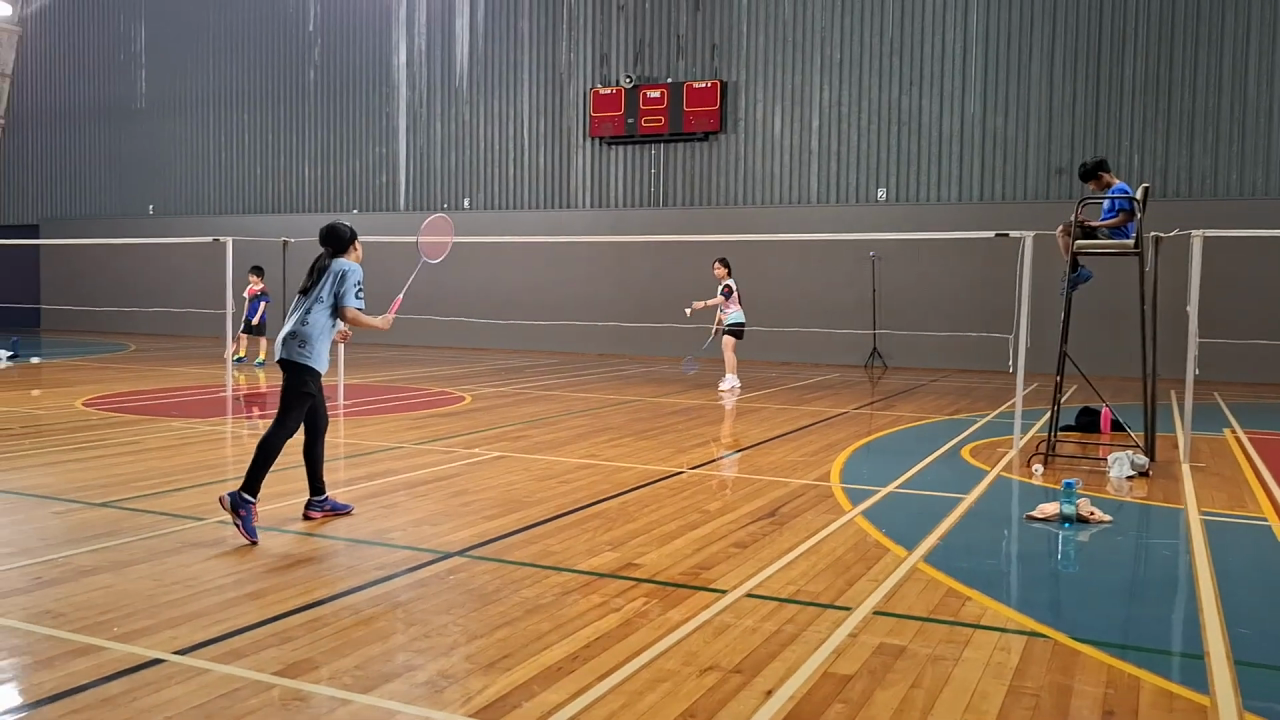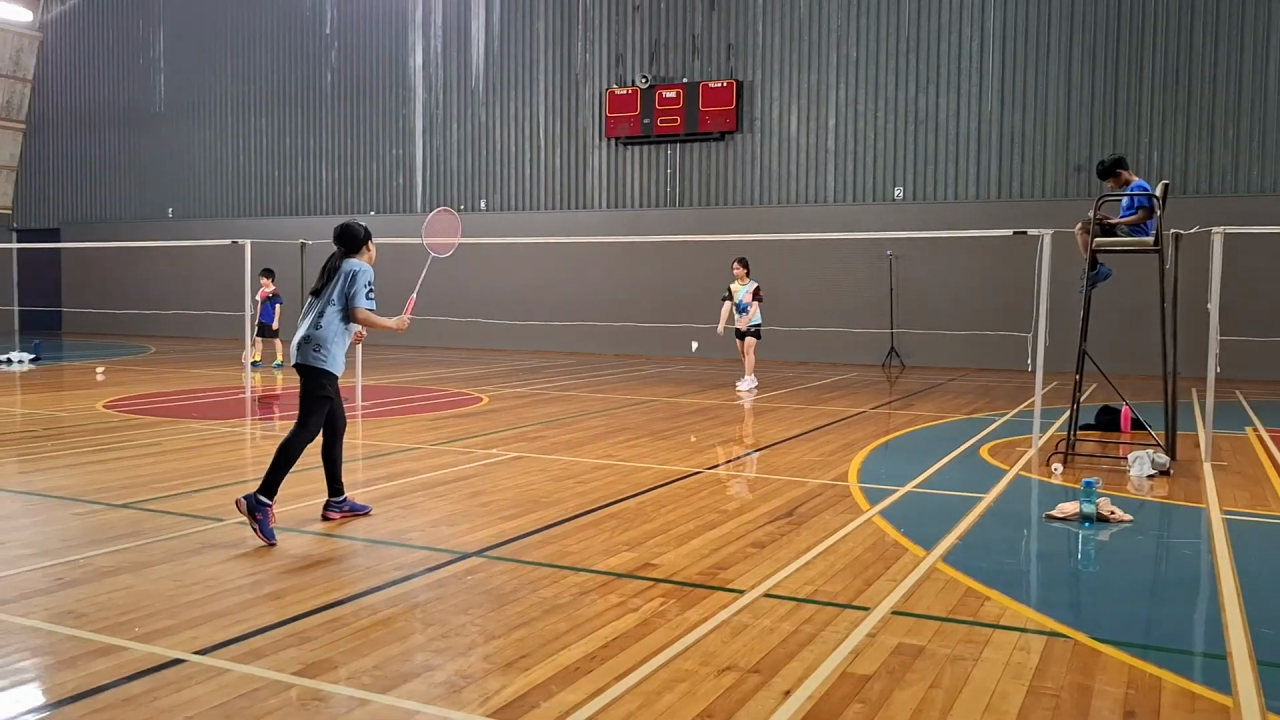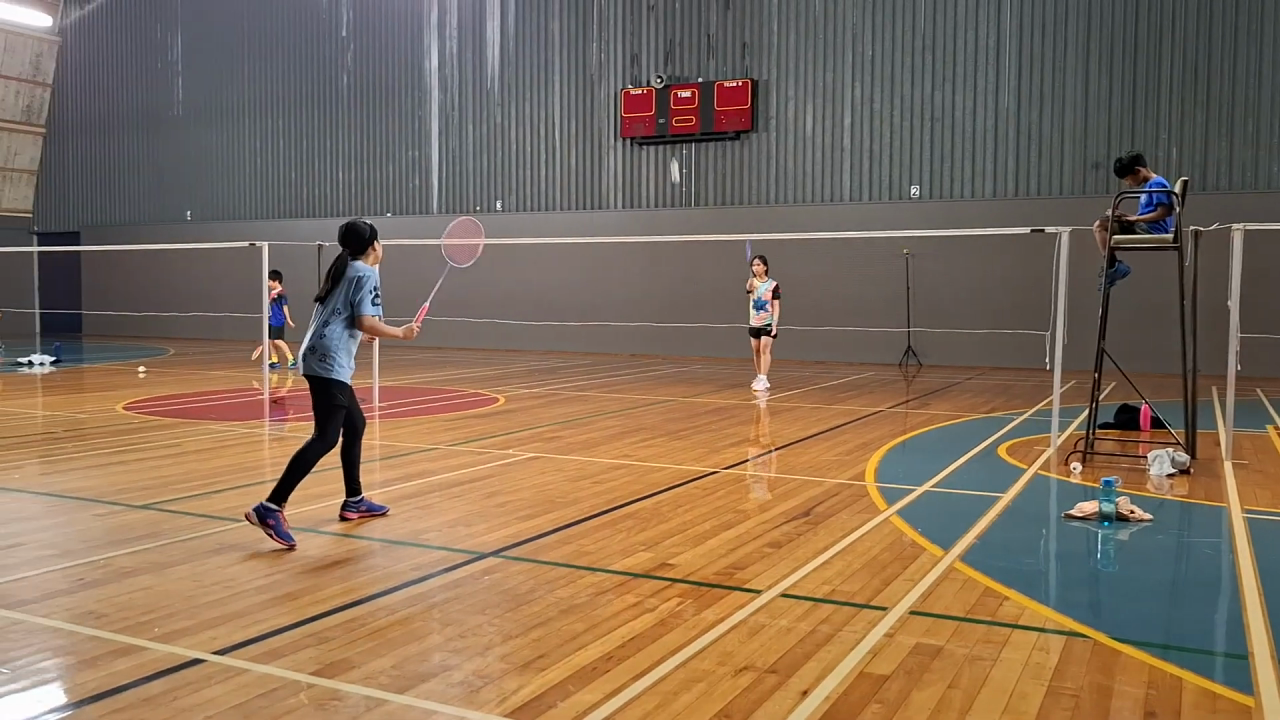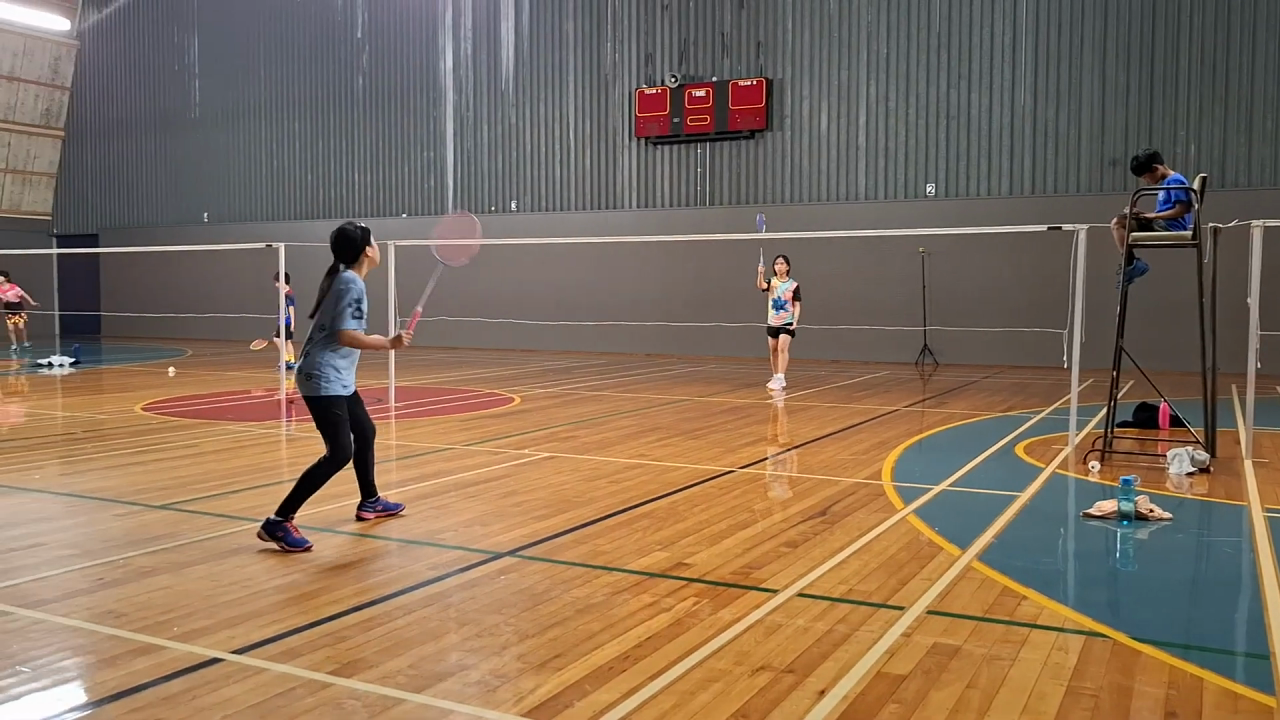
dt=0.2s
person 1, frame 1
left shoulder: (323, 268)
right shoulder: (350, 268)
right elbow: (348, 314)
left wrist: (332, 333)
right wrist: (379, 322)
left hip: (297, 349)
right hip: (305, 352)
left knee: (317, 424)
right knee: (286, 424)
left ankle: (318, 500)
right ankle: (244, 498)
person 1, frame 2
left shoulder: (336, 269)
right shoulder: (361, 269)
right elbow: (360, 314)
left wrist: (347, 335)
right wrist: (393, 323)
left hip: (312, 352)
right hip: (321, 355)
left knee: (336, 425)
right knee: (307, 428)
left ankle: (336, 501)
right ankle: (260, 500)
person 1, frame 3
left shoulder: (343, 272)
right shoulder: (366, 273)
right elbow: (366, 322)
left wrist: (358, 336)
right wrist: (400, 332)
left hip: (325, 360)
right hip: (330, 362)
left knee: (355, 425)
right knee: (326, 438)
left ankle: (354, 501)
right ankle: (270, 507)
person 1, frame 4
left shoulder: (342, 280)
right shoulder: (352, 285)
right elbow: (345, 337)
left wrist: (379, 341)
right wrist: (389, 343)
left hip: (337, 379)
right hip: (324, 379)
left knee: (364, 433)
right knee: (340, 453)
left ankle: (370, 501)
right ankle: (278, 522)
